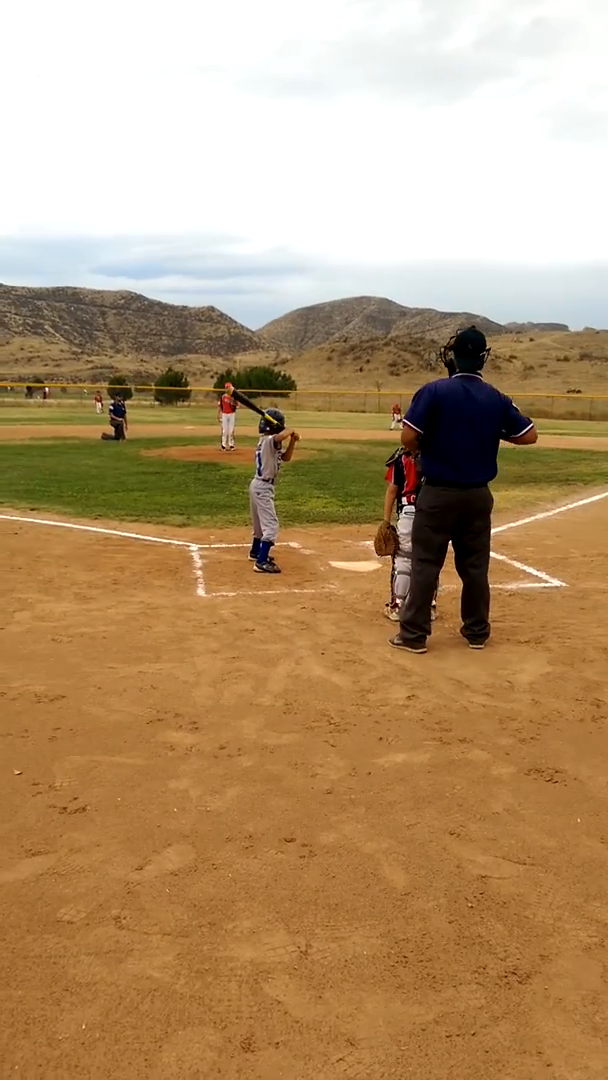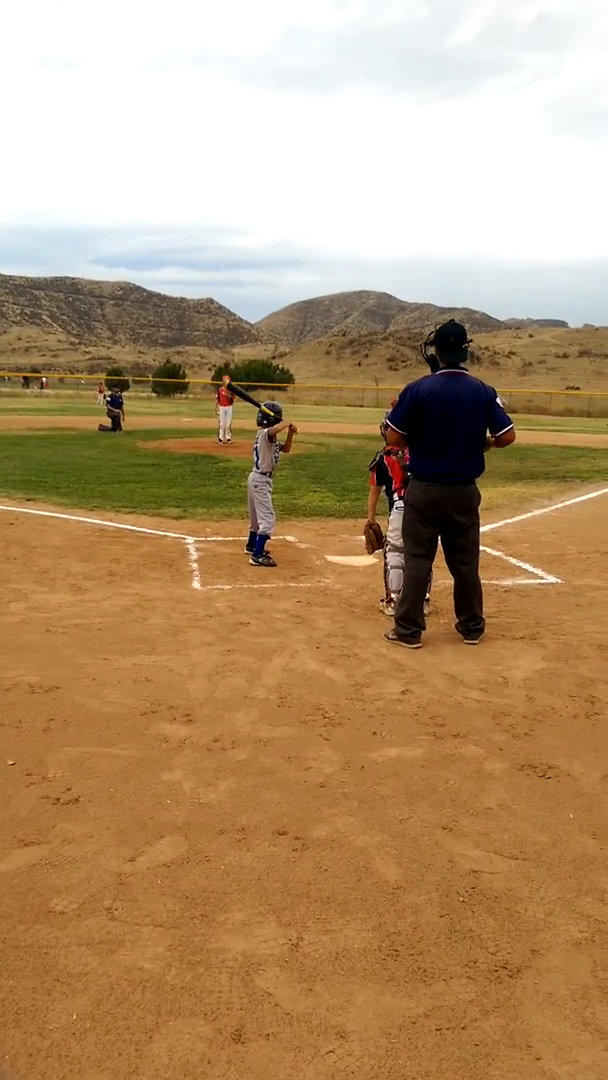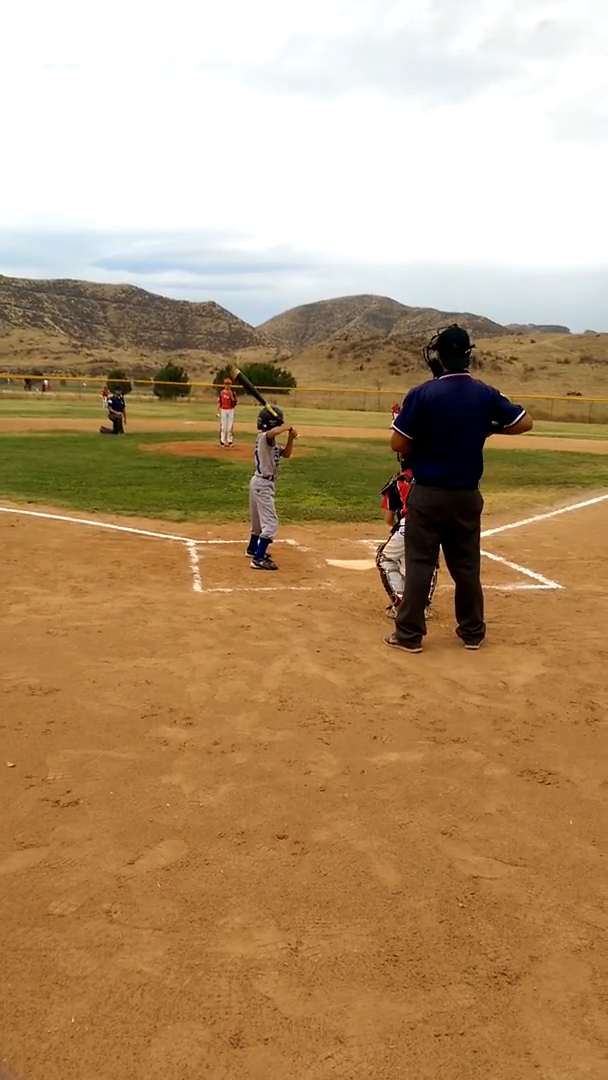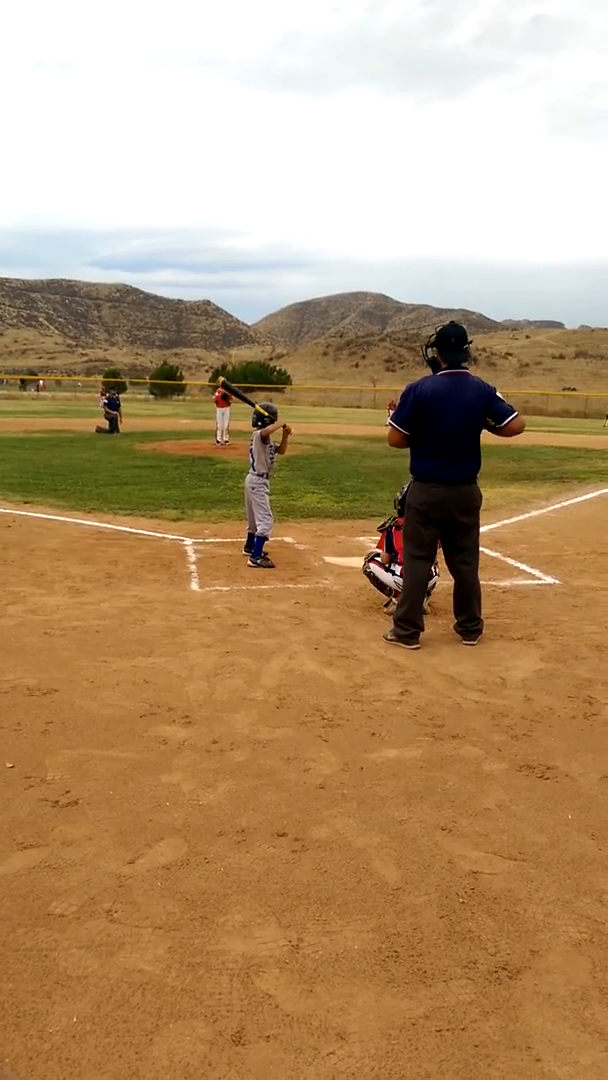
dt=0.5s
person 1, frame 1
left shoulder: (434, 391)
right shoulder: (496, 398)
left elbow: (408, 438)
right elbow: (529, 435)
left wrist: (429, 445)
left hip: (438, 493)
right hip: (477, 494)
left knee: (425, 565)
right knee: (475, 565)
left ankle: (414, 634)
right ankle: (476, 631)
person 1, frame 2
left shoulder: (418, 390)
right shoulder: (483, 392)
left elbow: (394, 439)
right elbow: (507, 436)
right wrist: (486, 442)
left hip: (425, 490)
right hip: (464, 491)
left knee: (417, 560)
right knee: (465, 561)
left ankle: (408, 630)
right ankle: (471, 627)
person 1, frame 3
left shoulder: (422, 394)
right shoulder: (485, 394)
left elbow: (398, 444)
right elbow: (524, 422)
left hip: (428, 495)
right hip: (466, 495)
left knee: (419, 565)
right knee: (467, 565)
left ankle: (409, 634)
right ankle: (472, 631)
person 1, frame 4
left shoulder: (419, 389)
right shoulder: (482, 390)
left elbow: (395, 439)
right elbow: (516, 426)
right wrist: (483, 425)
left hip: (426, 491)
right hip: (466, 491)
left knee: (417, 561)
right knee: (465, 561)
left ankle: (407, 630)
right ankle: (470, 628)
